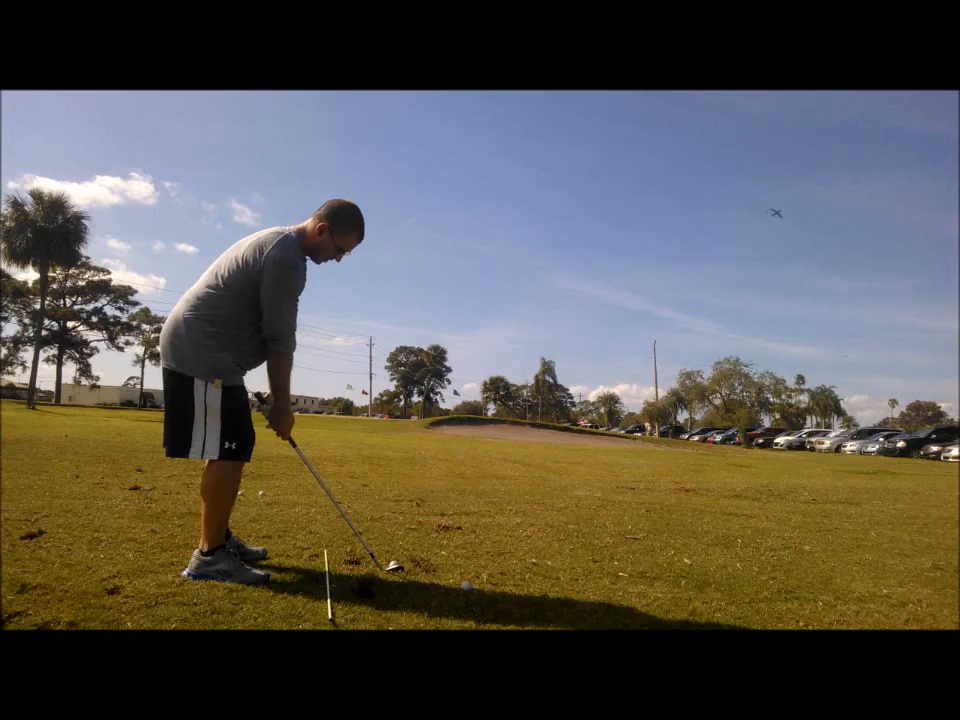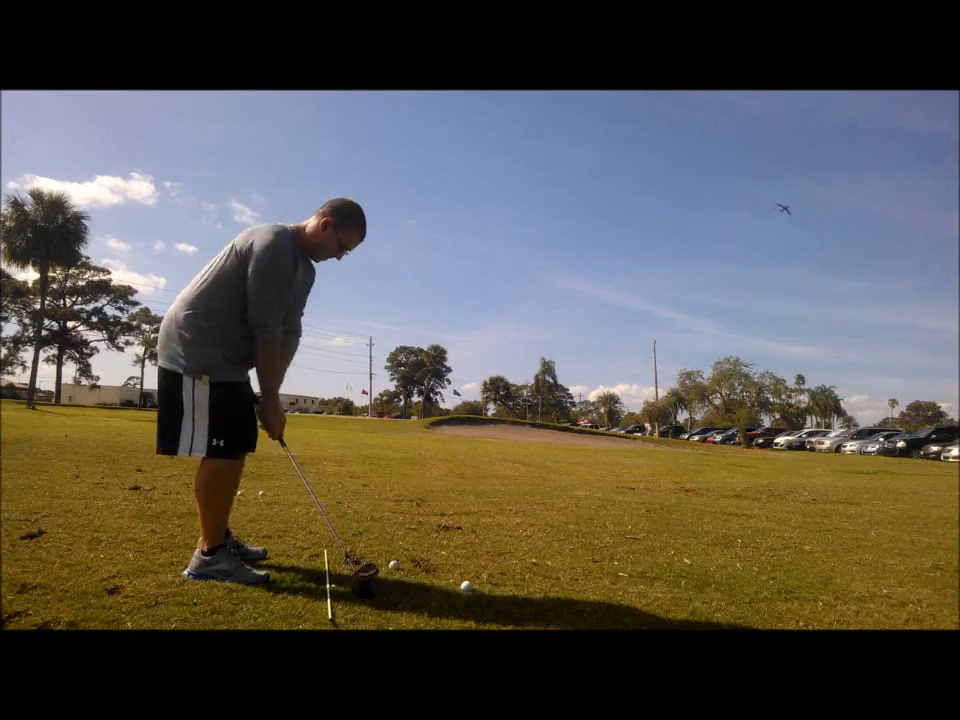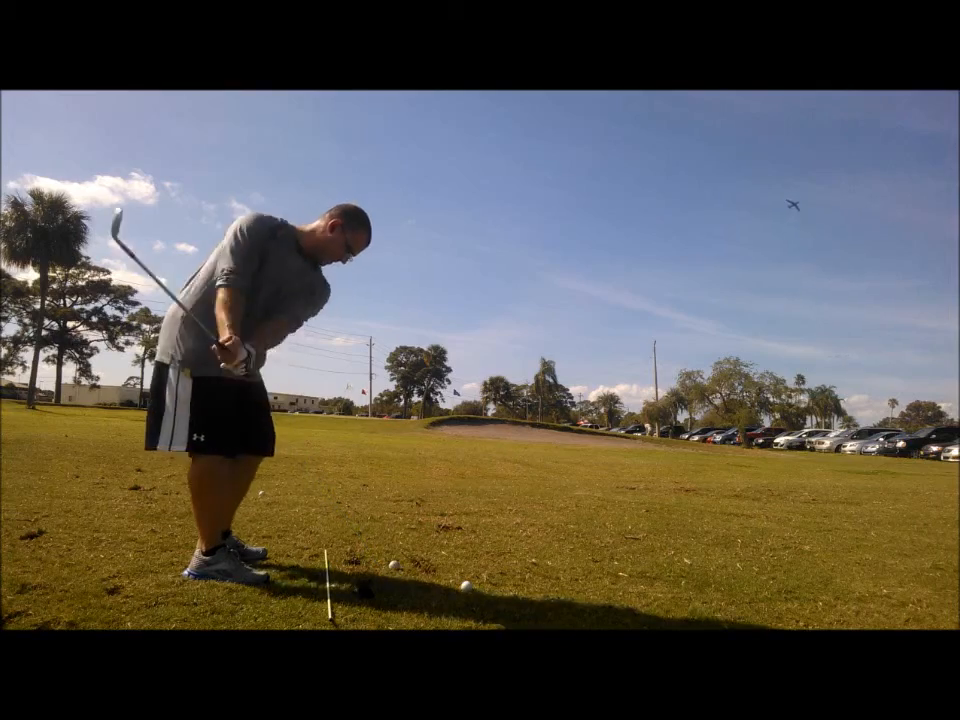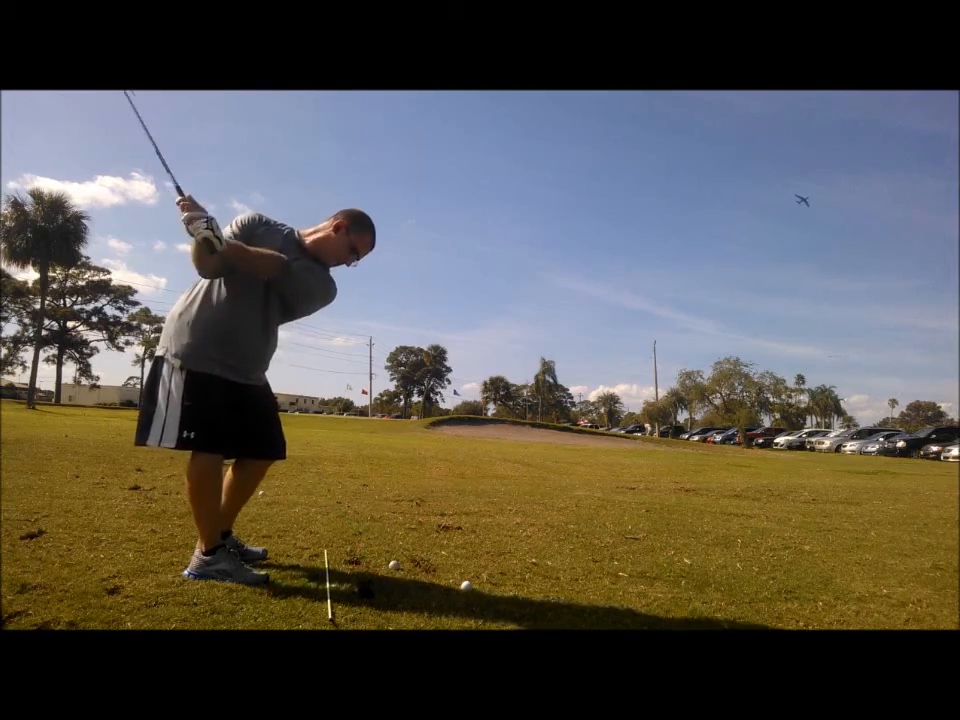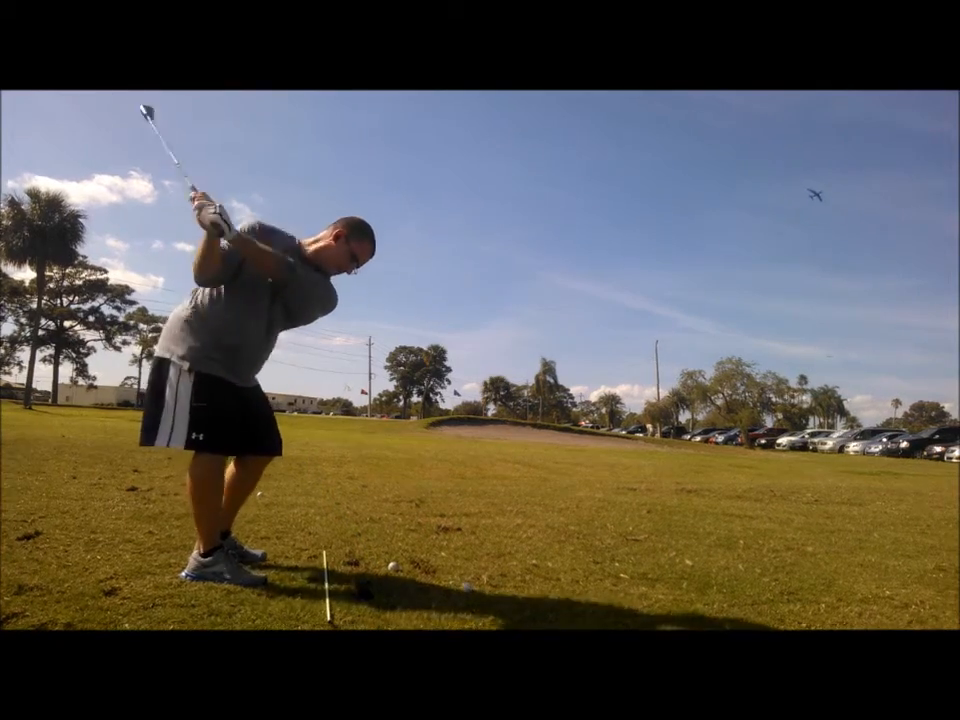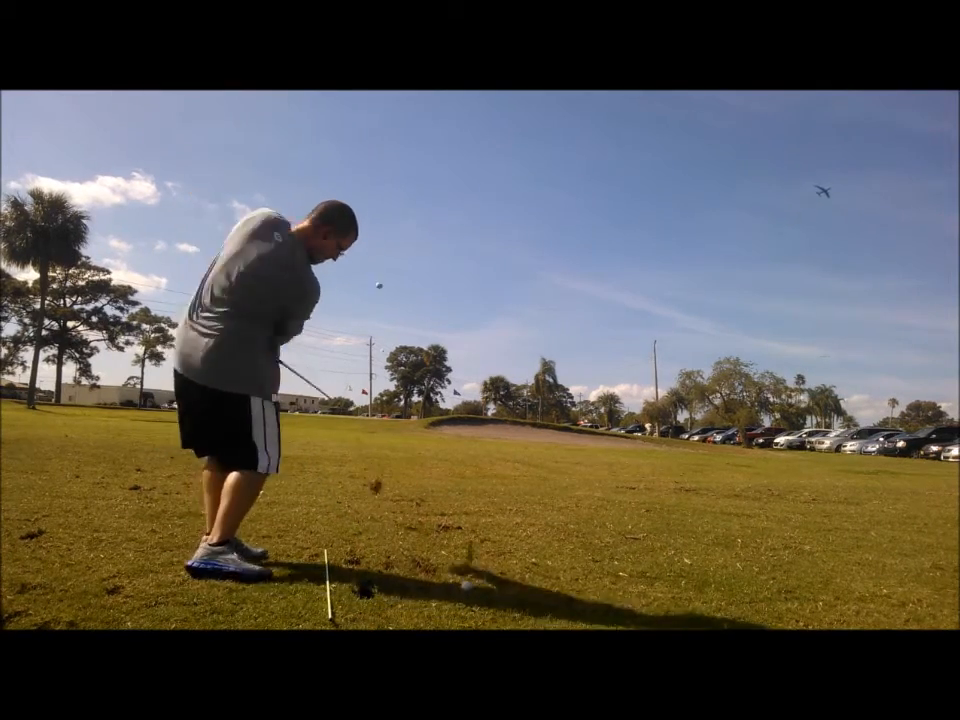
dt=0.3s
person 1, frame 1
left shoulder: (282, 248)
right shoulder: (284, 256)
left elbow: (278, 334)
right elbow: (280, 340)
left wrist: (276, 396)
right wrist: (282, 404)
left hip: (214, 354)
right hip: (199, 351)
left knee: (234, 450)
right knee: (227, 452)
left ankle: (220, 538)
right ankle: (208, 555)
person 1, frame 2
left shoulder: (304, 269)
right shoulder: (274, 245)
left elbow: (288, 335)
right elbow: (265, 330)
left wrist: (269, 393)
right wrist: (270, 400)
left hip: (225, 358)
right hip: (194, 350)
left knee: (235, 448)
right knee: (219, 450)
left ankle: (219, 538)
right ankle: (208, 556)
person 1, frame 3
left shoulder: (316, 288)
right shoulder: (260, 228)
left elbow: (282, 324)
right elbow: (229, 281)
left wrist: (246, 350)
right wrist: (229, 337)
left hip: (241, 365)
right hip: (192, 349)
left knee: (252, 450)
right knee: (211, 450)
left ankle: (221, 537)
right ankle: (209, 554)
person 1, frame 4
left shoulder: (320, 284)
right shoulder: (258, 226)
left elbow: (276, 268)
right elbow: (207, 264)
left wrist: (216, 239)
right wrist: (205, 232)
left hip: (246, 371)
right hip: (193, 350)
left knee: (261, 453)
right knee: (209, 449)
left ankle: (222, 537)
right ankle: (208, 554)
person 1, frame 5
left shoulder: (321, 297)
right shoulder: (260, 235)
left elbow: (278, 269)
right elbow: (205, 275)
left wrist: (226, 228)
right wrist: (212, 230)
left hip: (236, 369)
right hip: (190, 352)
left knee: (257, 452)
right knee: (210, 447)
left ankle: (218, 538)
right ankle: (207, 557)
person 1, frame 6
left shoulder: (261, 221)
right shoulder: (305, 285)
right wrist: (266, 378)
left hip: (192, 358)
right hip: (237, 370)
left knee: (219, 451)
right knee: (255, 460)
left ankle: (218, 535)
right ankle: (215, 548)
